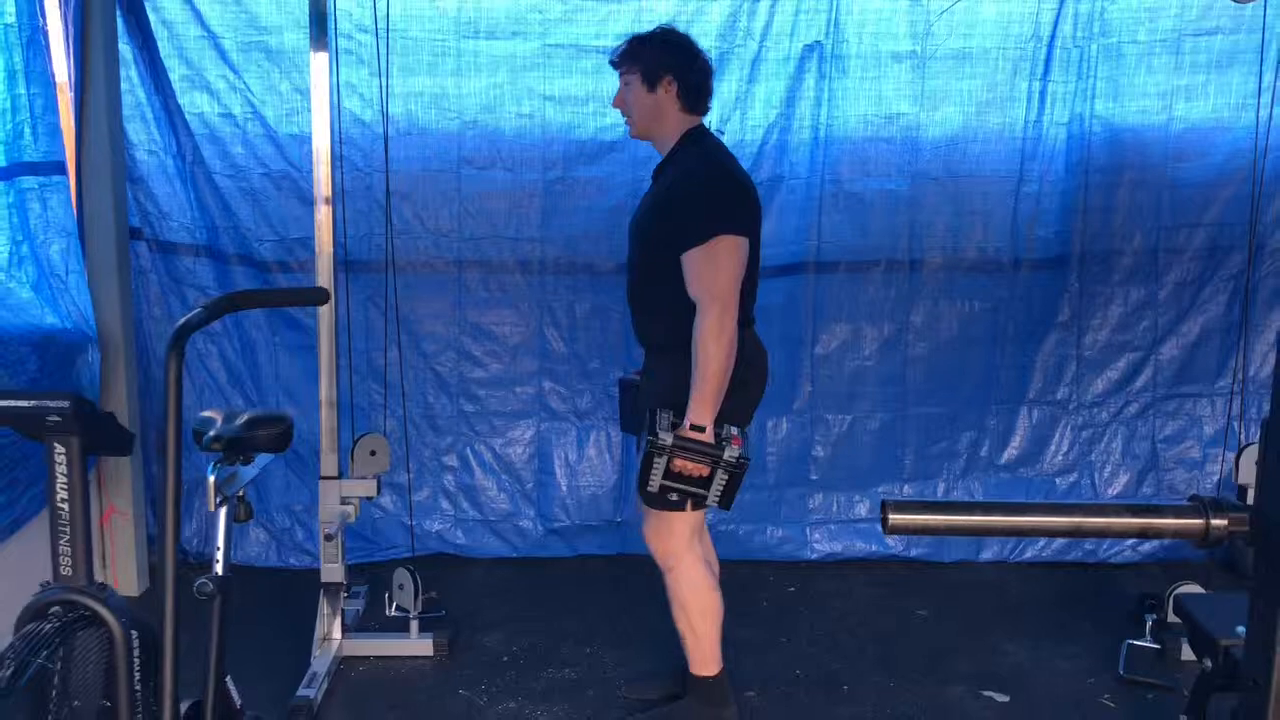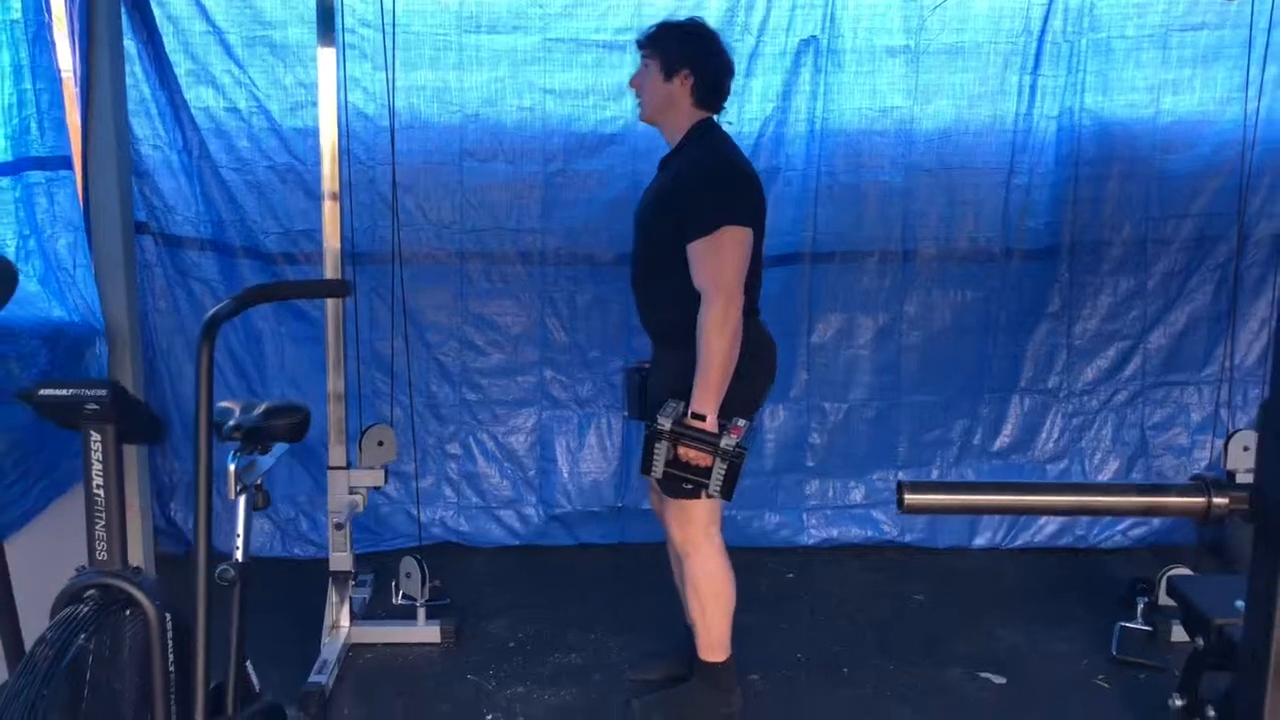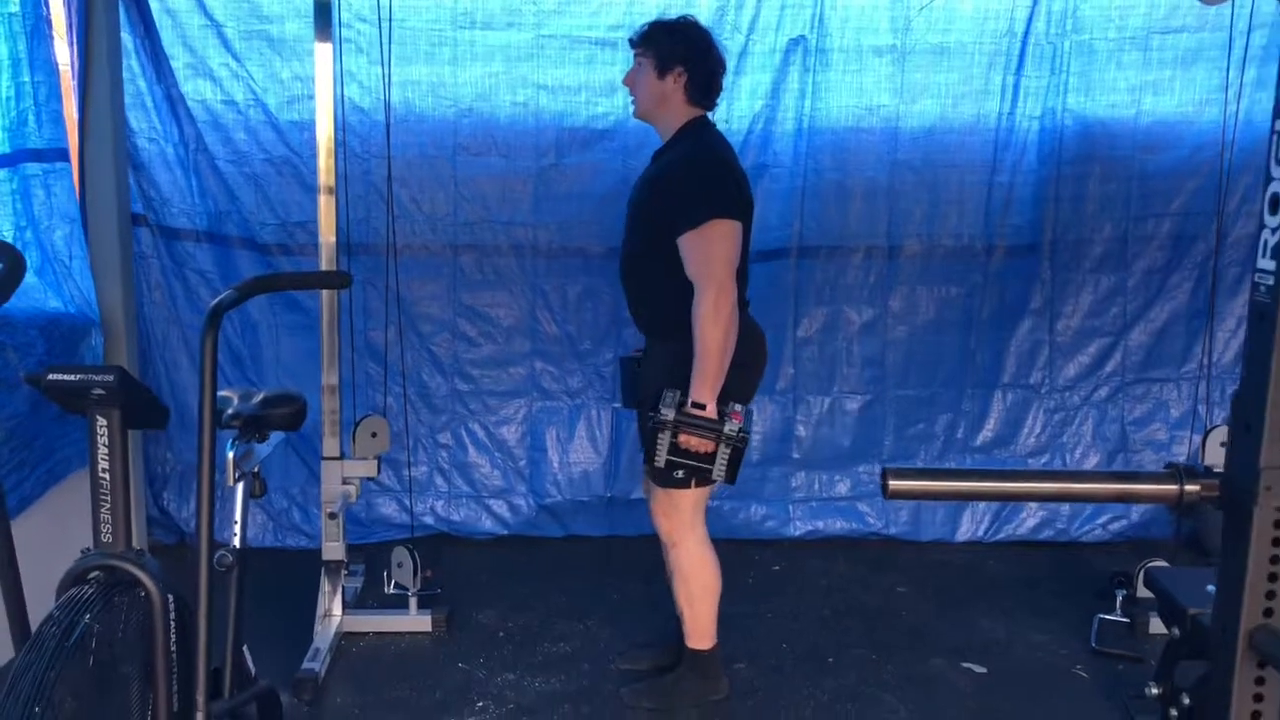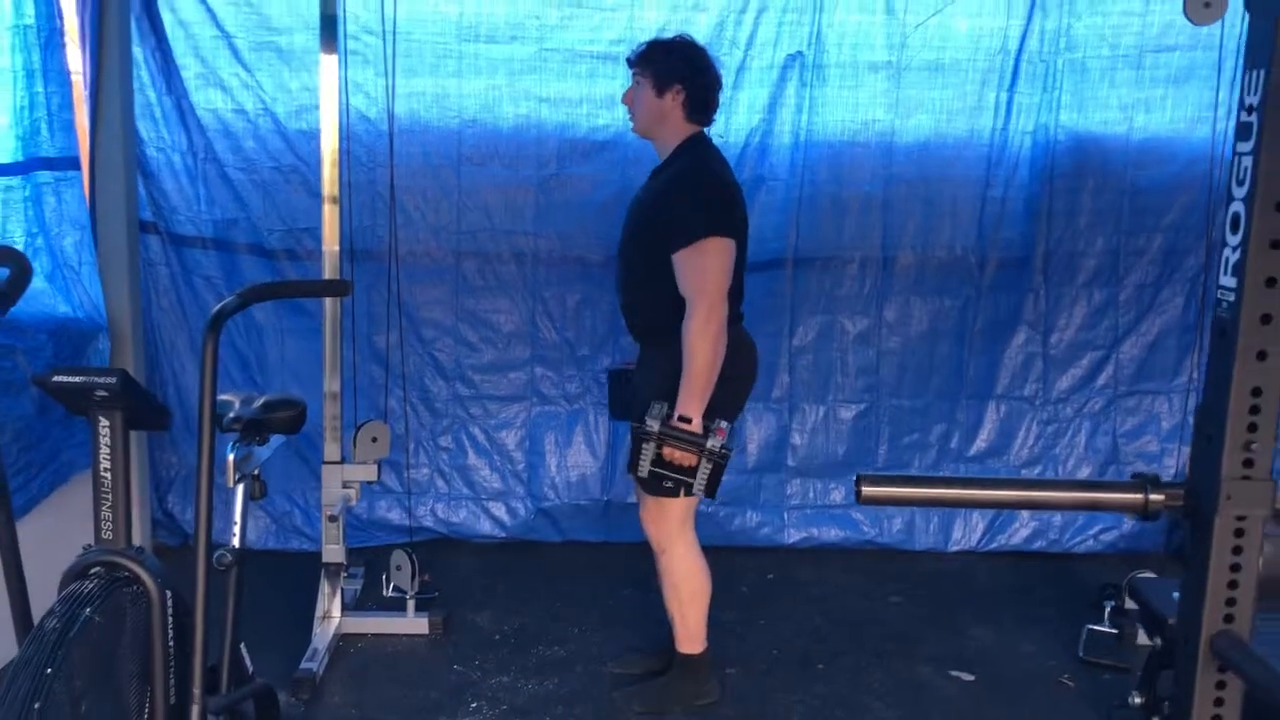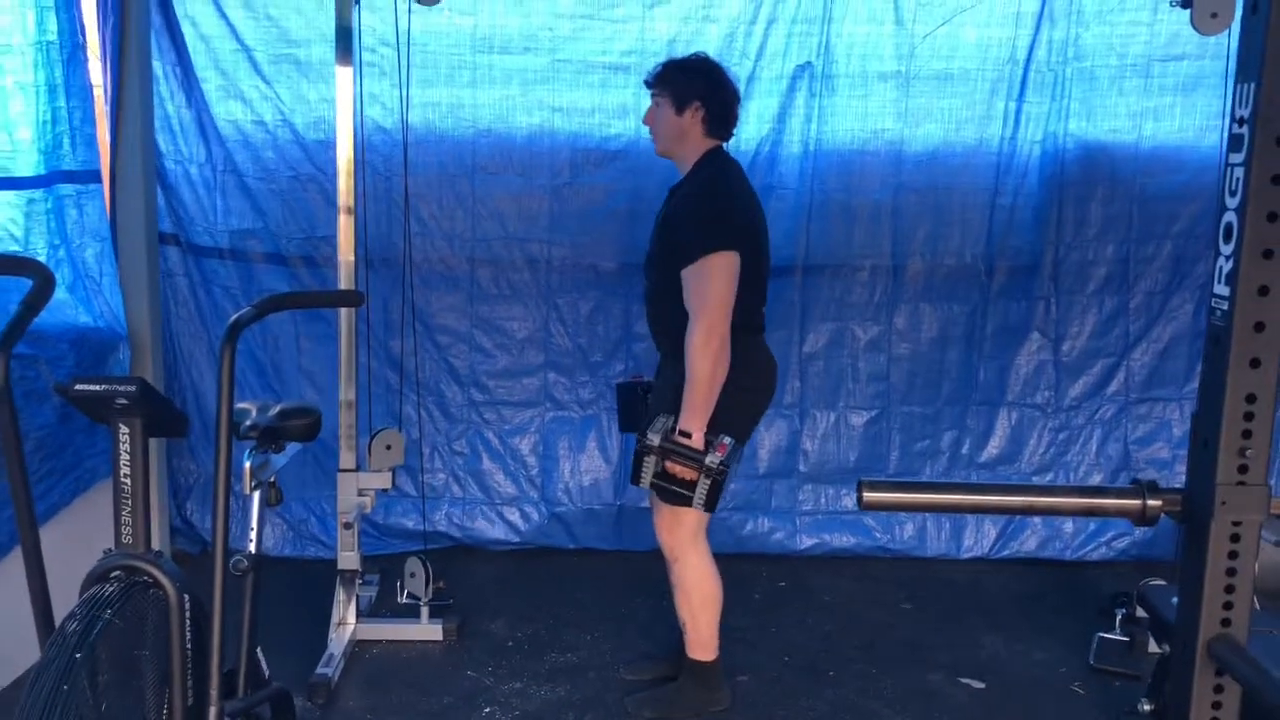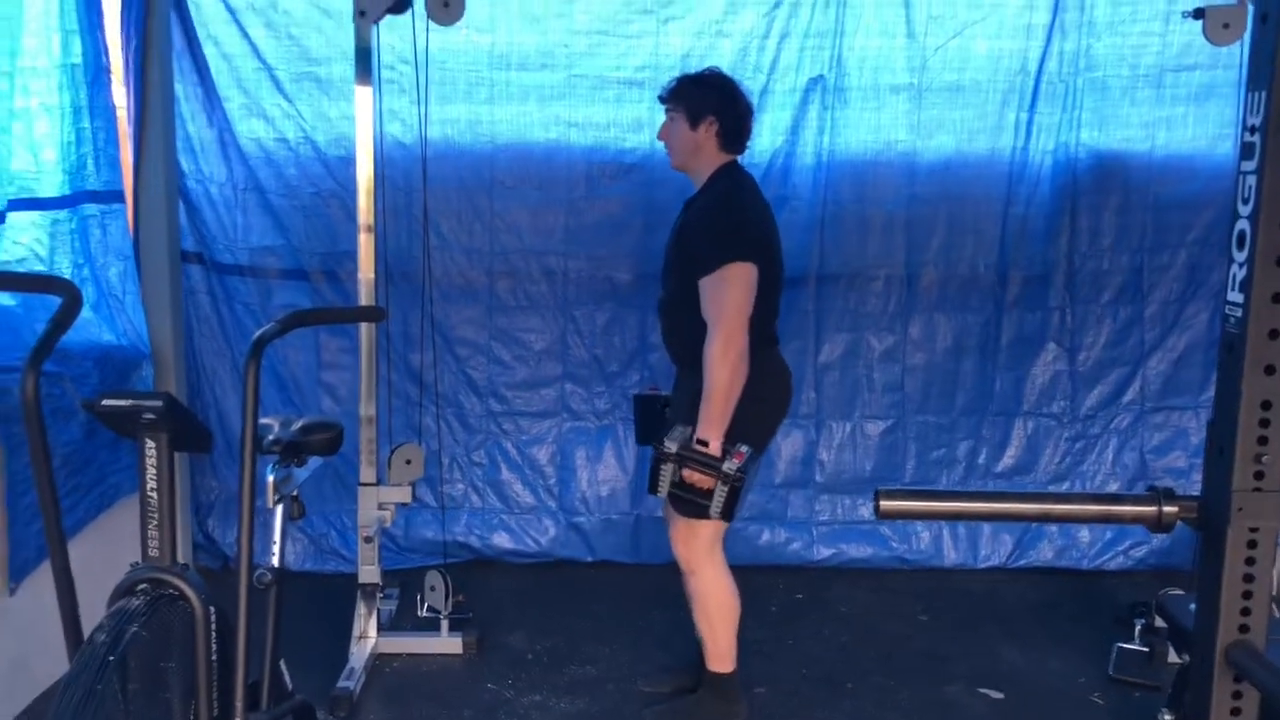
dt=0.4s
person 1, frame 1
left shoulder: (707, 178)
right shoulder: (681, 169)
left elbow: (718, 311)
left wrist: (699, 421)
left hip: (703, 379)
right hip: (678, 372)
left knee: (669, 537)
right knee: (682, 529)
person 1, frame 2
left shoulder: (712, 170)
right shoulder: (686, 161)
left elbow: (722, 302)
left wrist: (704, 409)
left hip: (711, 368)
right hip: (680, 360)
left knee: (692, 525)
right knee: (670, 508)
right ankle: (699, 649)
person 1, frame 3
left shoulder: (699, 165)
right shoulder: (679, 155)
left elbow: (716, 293)
left wrist: (704, 398)
left hip: (702, 359)
right hip: (674, 352)
left knee: (676, 516)
right knee: (666, 503)
left ankle: (702, 668)
right ankle: (688, 639)
person 1, frame 4
left shoulder: (697, 182)
right shoulder: (678, 171)
left elbow: (707, 310)
left wrist: (690, 413)
left hip: (695, 370)
right hip: (668, 362)
left knee: (665, 521)
right knee: (660, 512)
right ankle: (680, 644)
person 1, frame 5
left shoulder: (708, 197)
right shoulder: (709, 185)
left elbow: (711, 325)
left wrist: (692, 425)
right wrist: (671, 393)
left hip: (717, 381)
right hip: (701, 374)
left knee: (678, 528)
right knee: (672, 517)
right ankle: (691, 650)
person 1, frame 6
left shoulder: (724, 209)
right shoulder: (720, 199)
left elbow: (728, 335)
left wrist: (709, 434)
right wrist: (689, 406)
left hip: (732, 395)
right hip: (712, 387)
left knee: (694, 541)
right knee: (688, 529)
right ankle: (709, 663)
